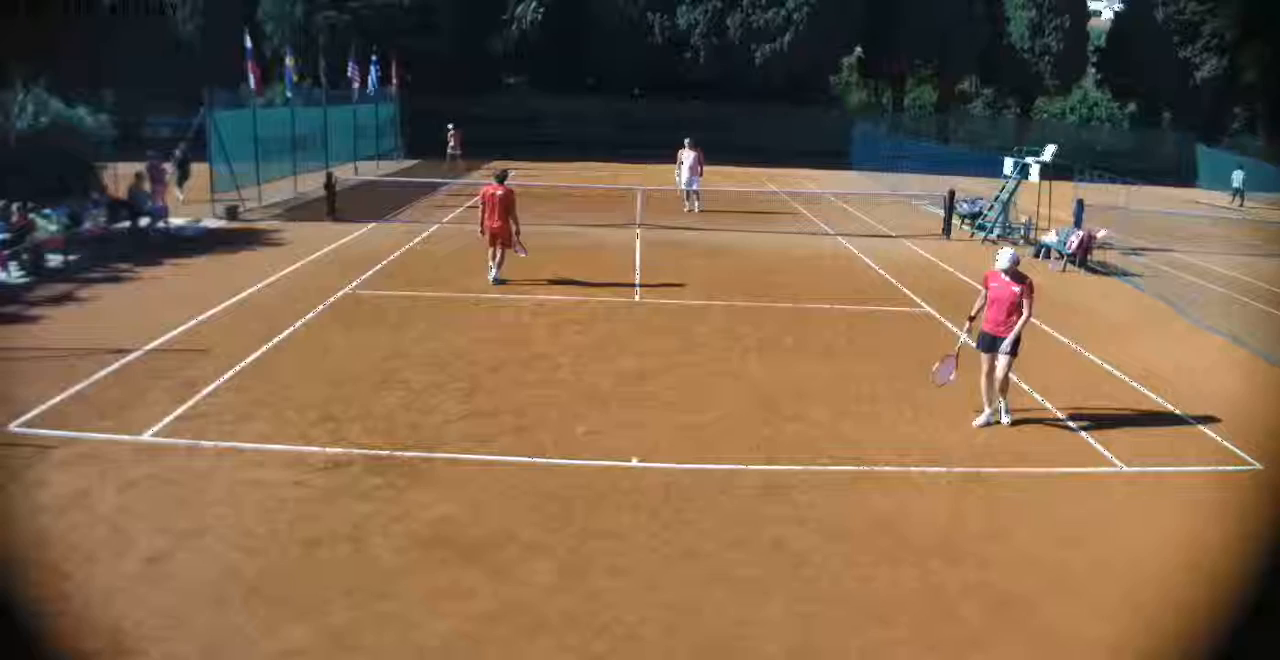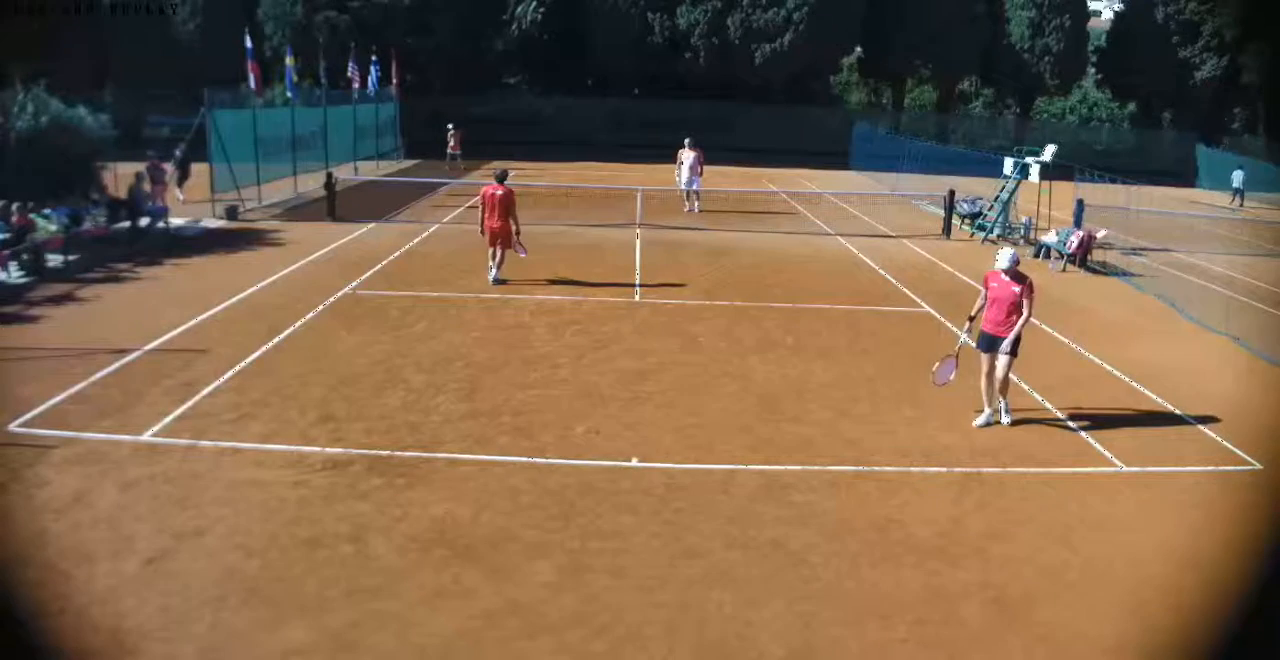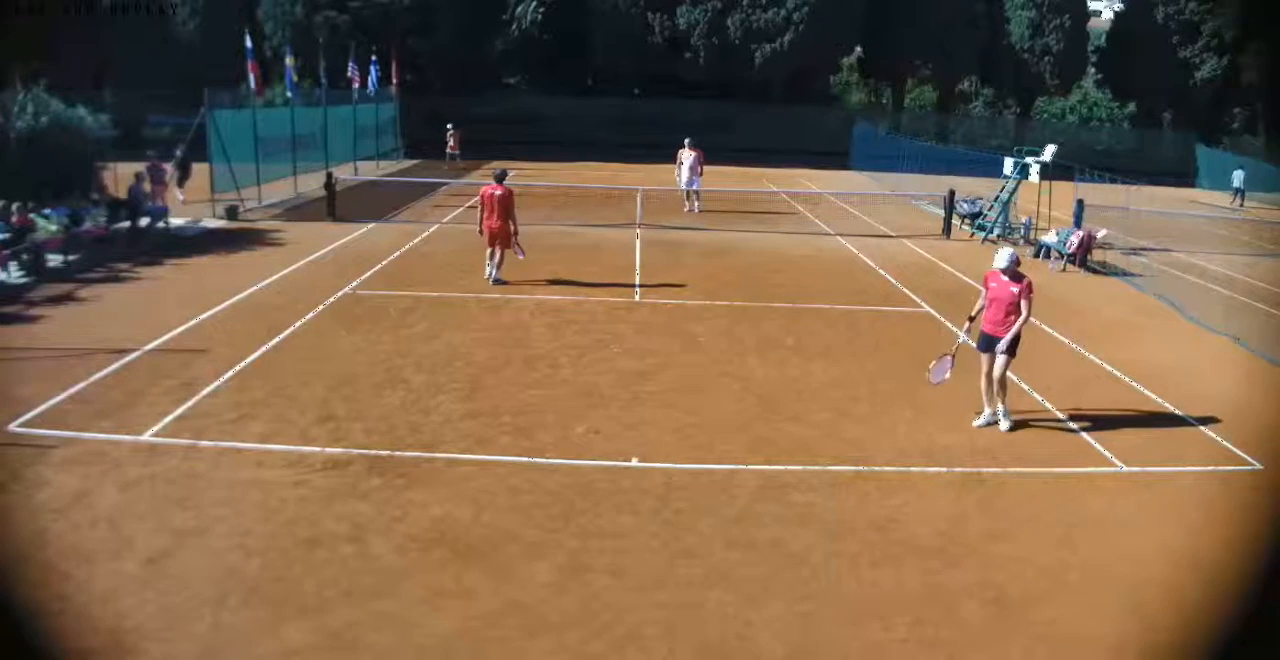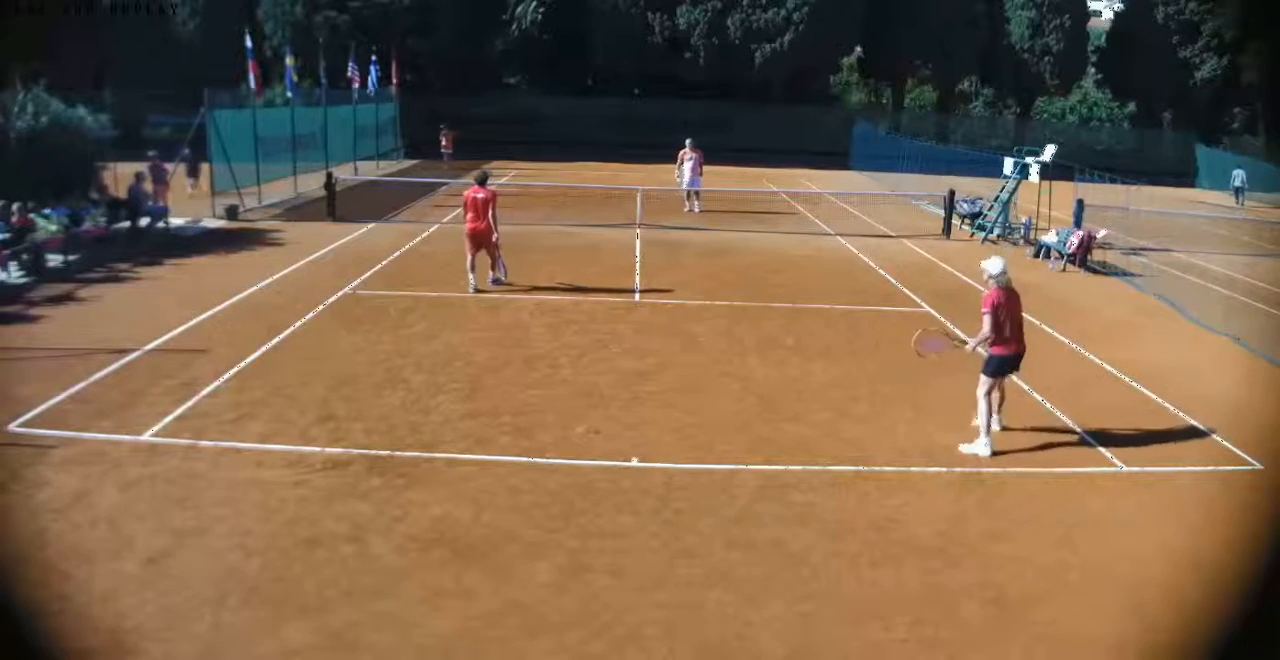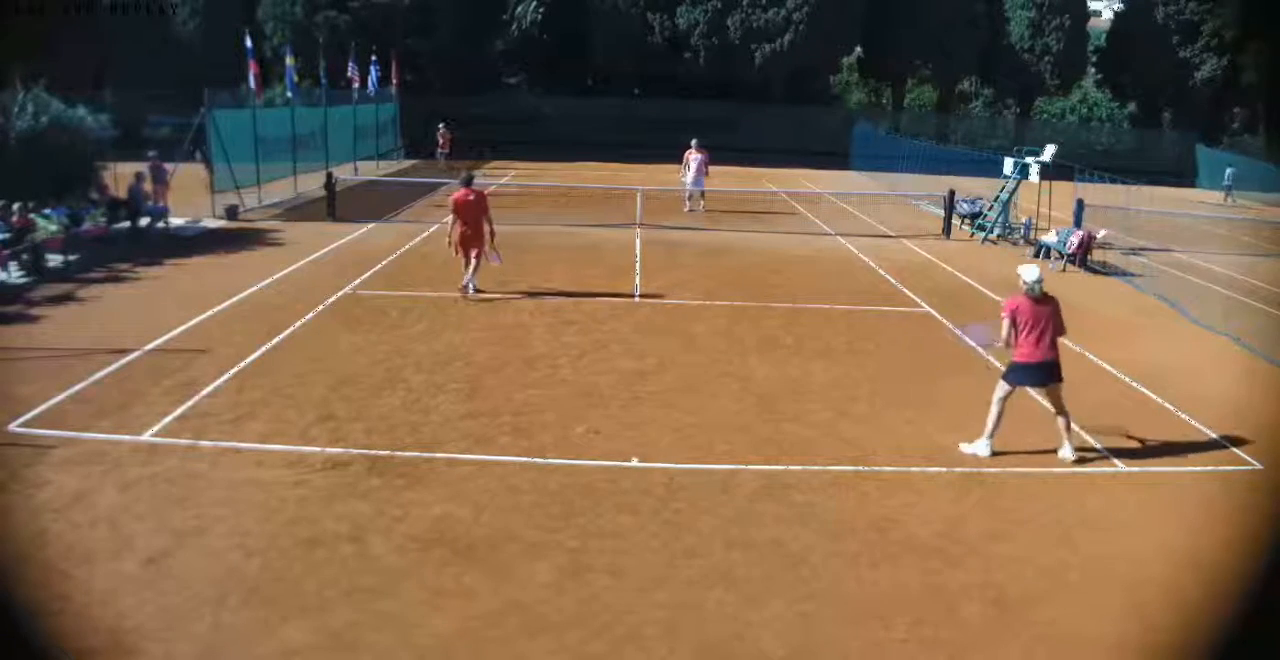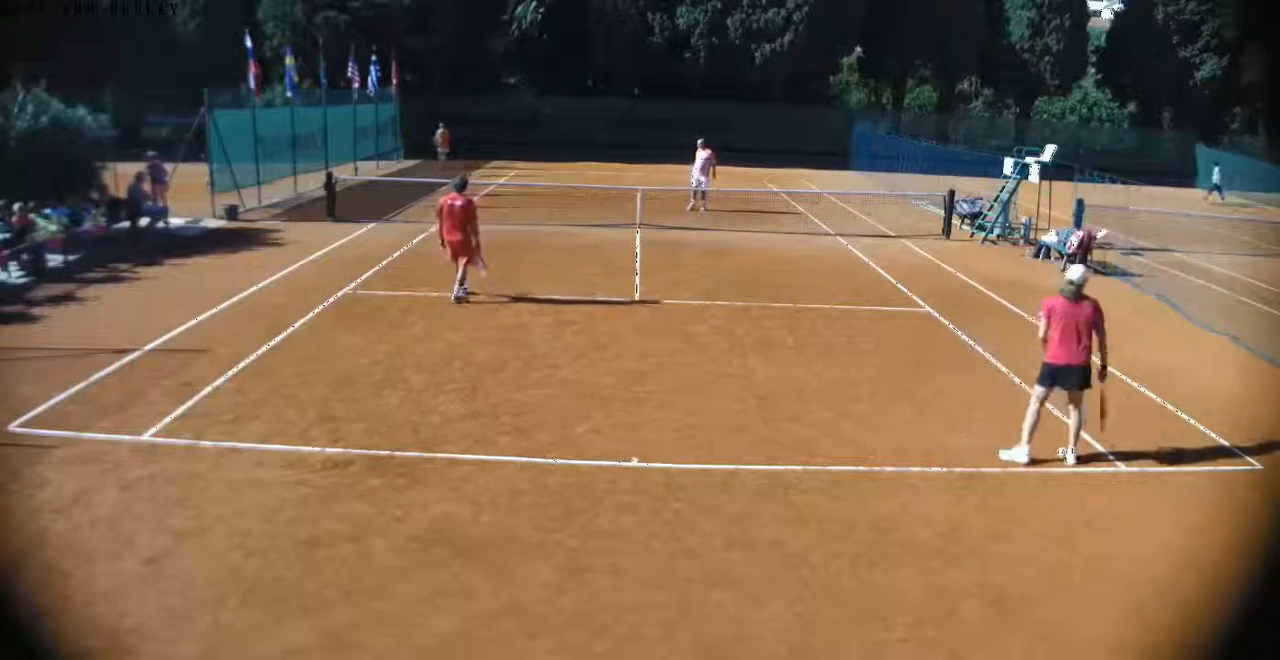
dt=0.5s
person 1, frame 1
left shoulder: (1024, 282)
right shoulder: (990, 276)
left elbow: (1026, 314)
left wrist: (1011, 337)
right wrist: (970, 320)
left hip: (1009, 335)
right hip: (988, 331)
left knee: (1001, 375)
right knee: (986, 372)
left ankle: (1002, 403)
right ankle: (988, 411)
person 1, frame 2
left shoulder: (1025, 282)
right shoulder: (990, 276)
left elbow: (1026, 314)
left wrist: (1011, 337)
right wrist: (970, 319)
left hip: (1009, 336)
right hip: (988, 331)
left knee: (1001, 375)
right knee: (986, 372)
left ankle: (1003, 403)
right ankle: (988, 412)
person 1, frame 3
left shoulder: (1023, 283)
right shoulder: (990, 276)
left elbow: (1025, 315)
left wrist: (1008, 338)
right wrist: (970, 320)
left hip: (1007, 336)
right hip: (987, 331)
left knee: (997, 375)
right knee: (986, 372)
left ankle: (1001, 409)
right ankle: (988, 412)
person 1, frame 4
left shoulder: (990, 296)
right shoulder: (1012, 293)
left elbow: (987, 332)
left wrist: (974, 343)
right wrist: (983, 340)
left hip: (1002, 352)
right hip: (1018, 350)
left knee: (982, 394)
right knee: (998, 383)
left ankle: (983, 443)
right ankle: (995, 418)
person 1, frame 5
left shoulder: (1013, 303)
right shoulder: (1051, 302)
left elbow: (1005, 337)
right elbow: (1061, 332)
left wrist: (1005, 342)
left hip: (1024, 361)
right hip: (1049, 360)
left knee: (998, 399)
right knee: (1058, 404)
left ankle: (984, 444)
right ankle: (1067, 448)
person 1, frame 6
left shoulder: (1051, 303)
right shoulder: (1093, 305)
left elbow: (1042, 335)
right elbow: (1101, 338)
right wrist: (1103, 365)
left hip: (1054, 362)
right hip: (1080, 365)
left knee: (1036, 404)
right knee: (1075, 408)
left ankle: (1023, 450)
right ankle: (1071, 452)
